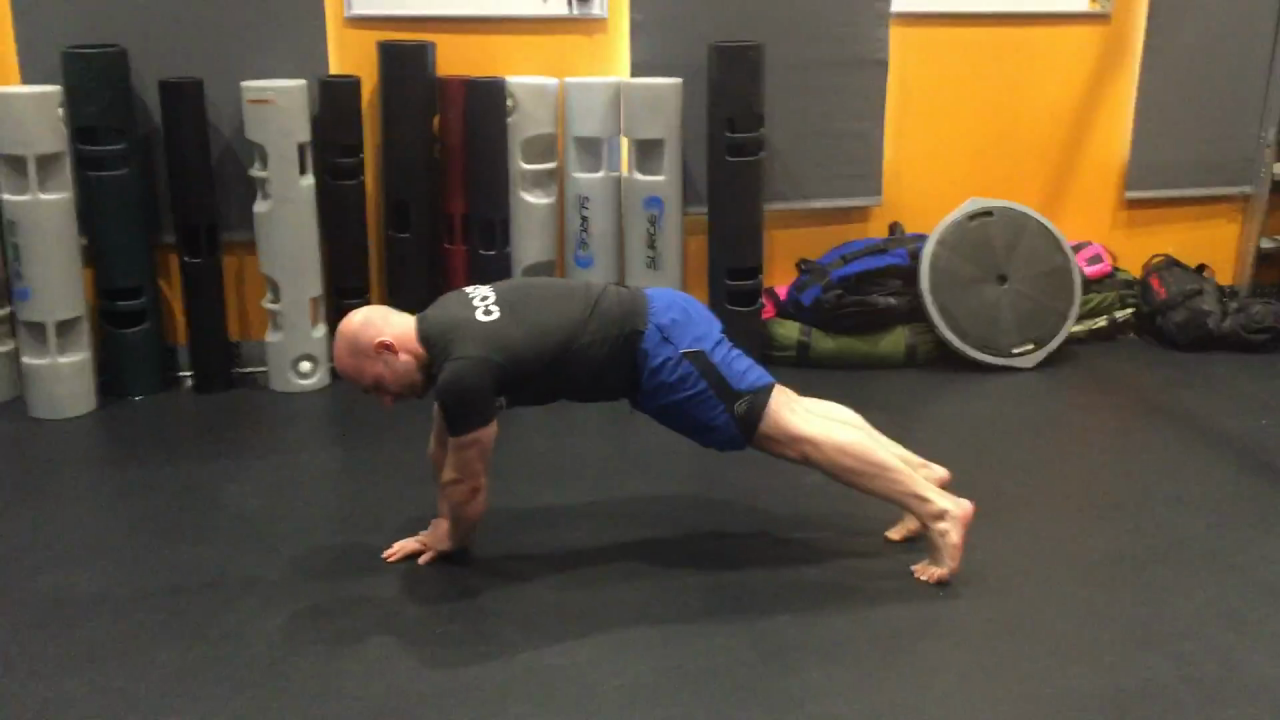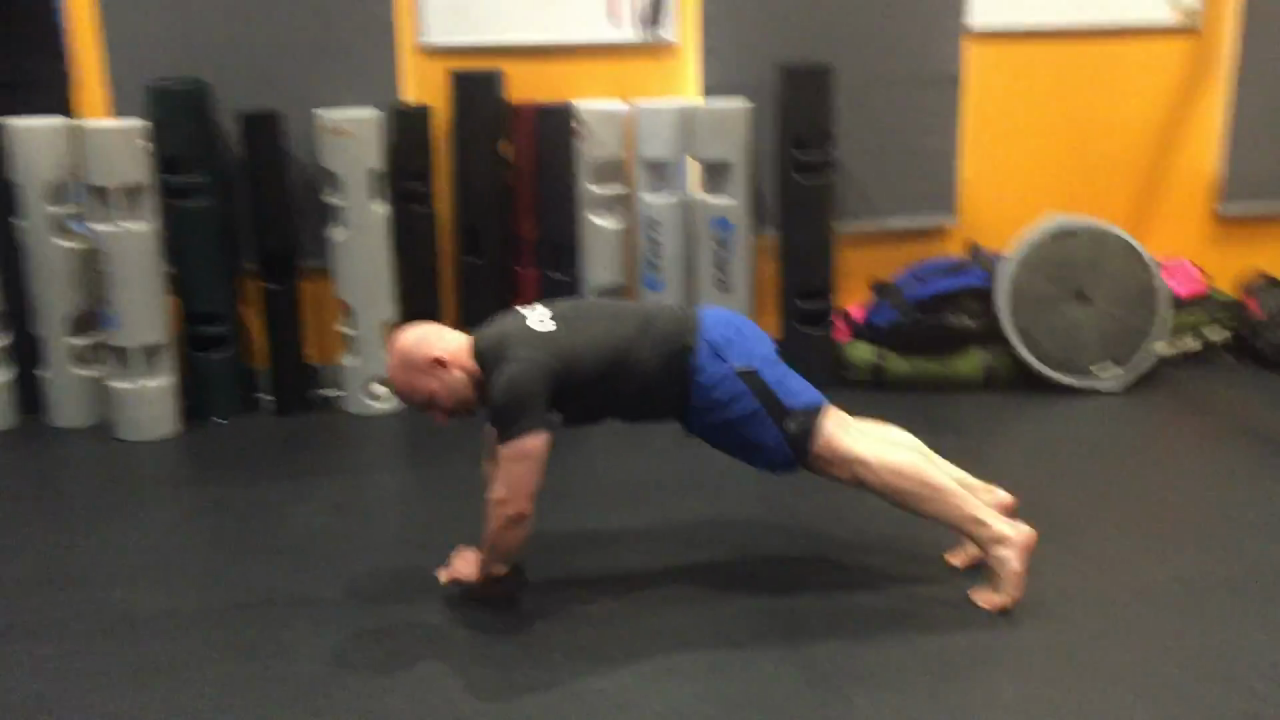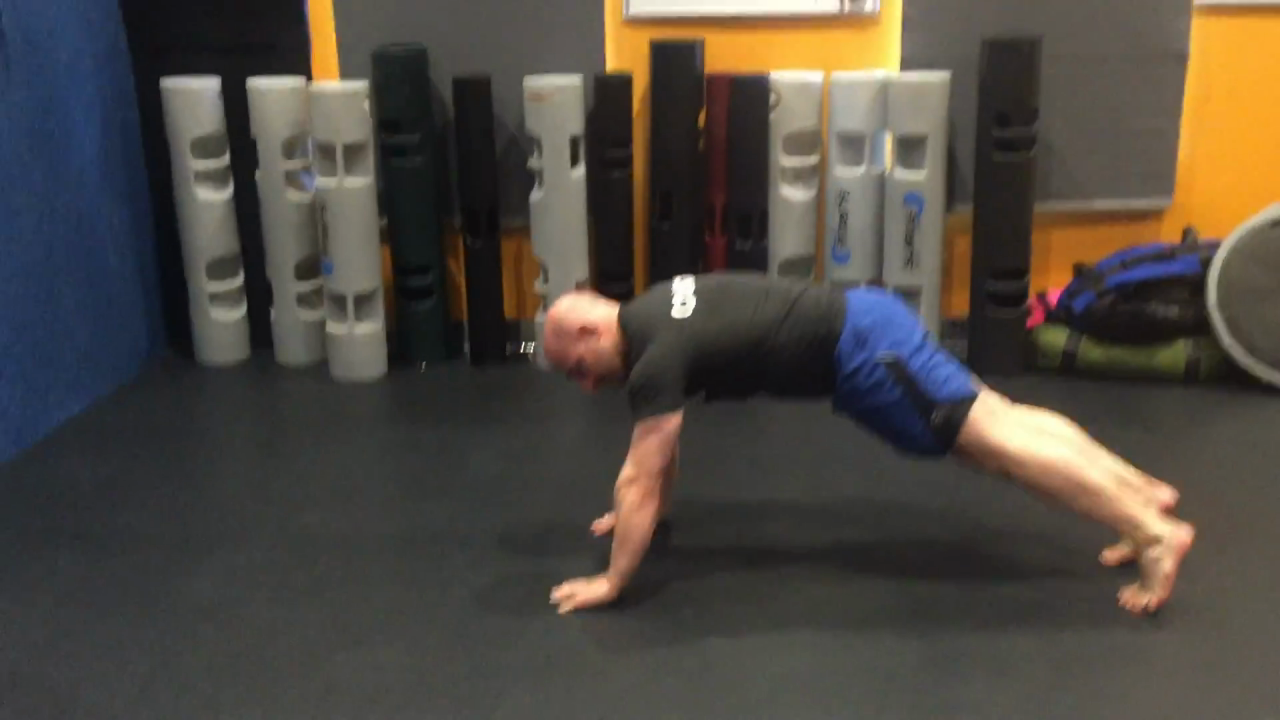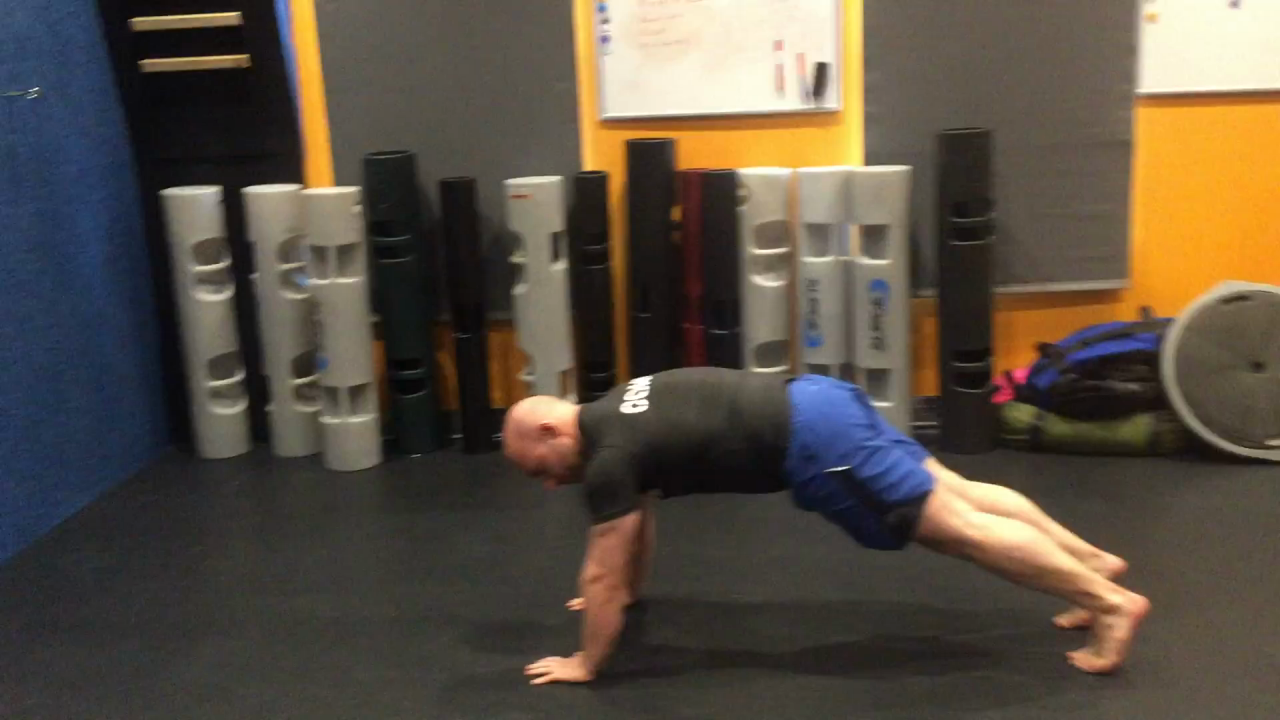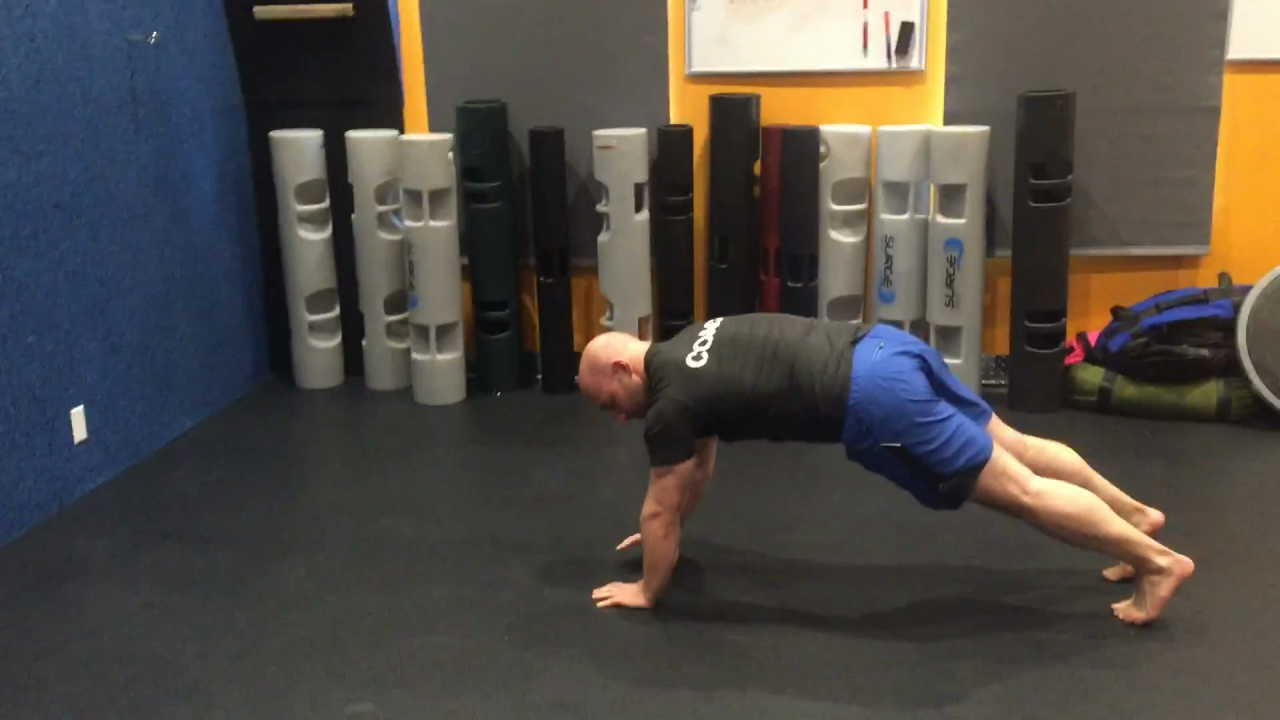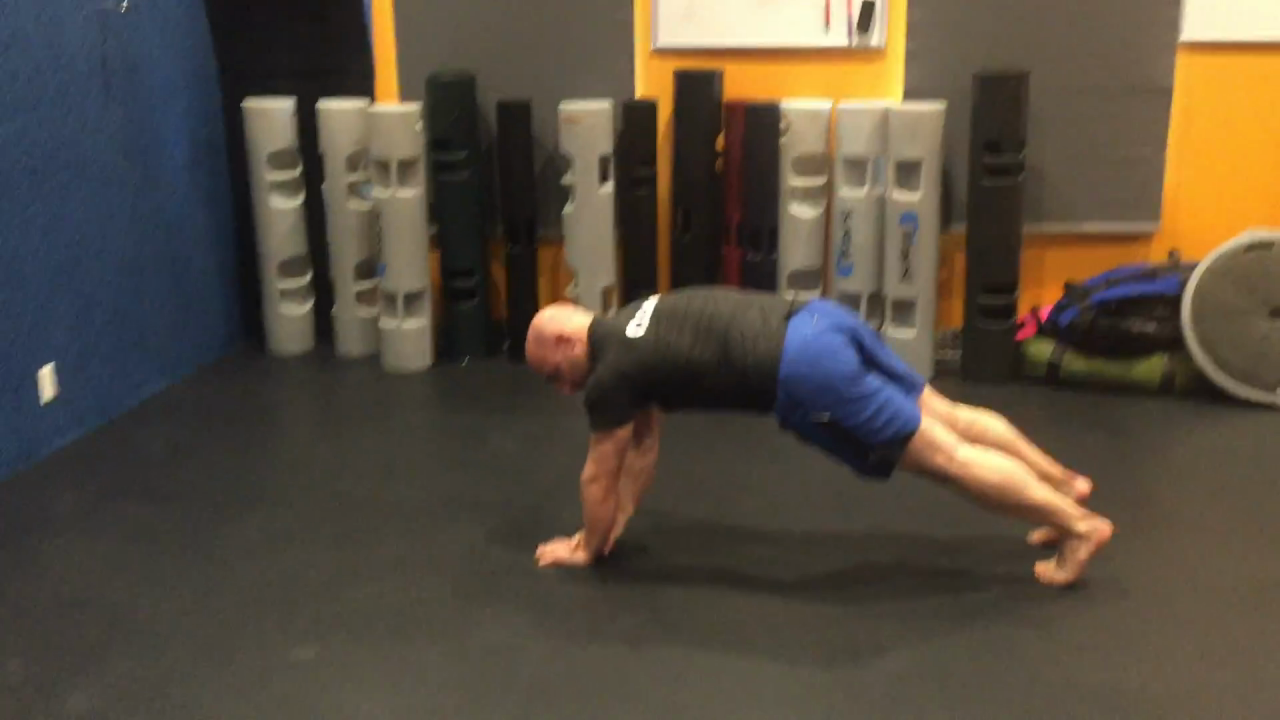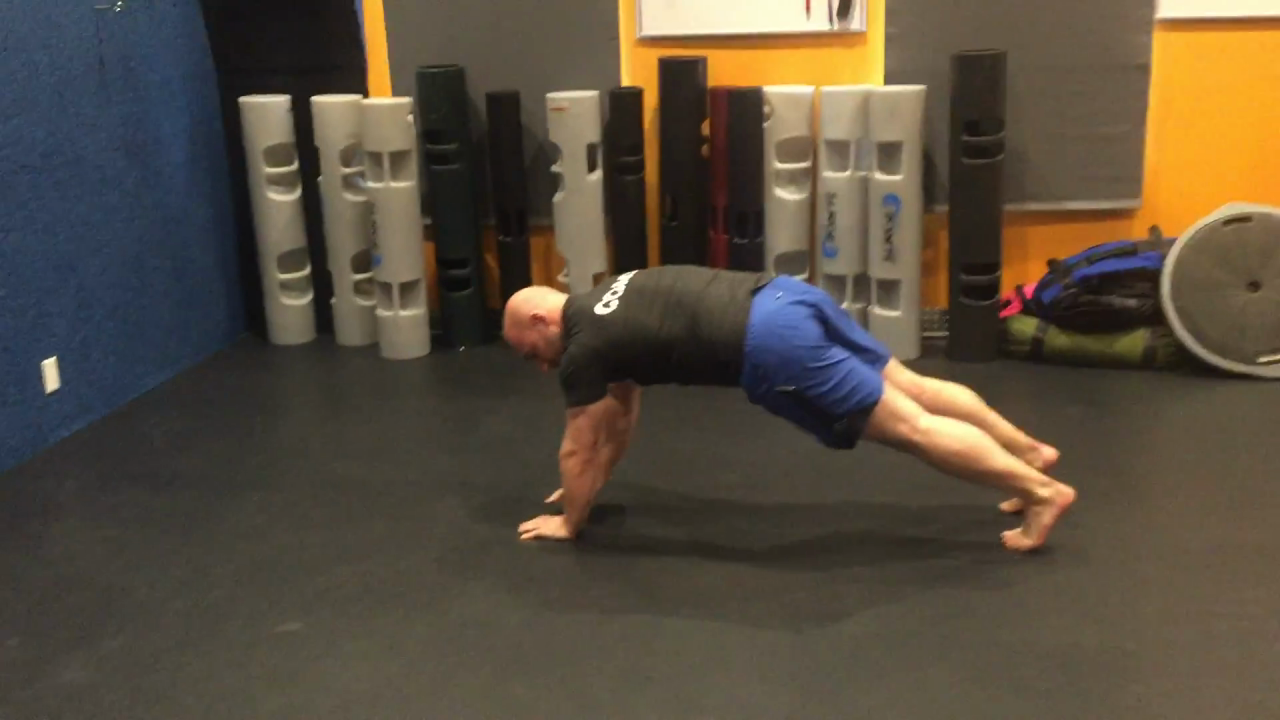
dt=0.4s
person 1, frame 1
left shoulder: (463, 366)
right shoulder: (438, 325)
left elbow: (467, 483)
right elbow: (445, 441)
left wrist: (450, 536)
right wrist: (444, 520)
left hip: (659, 348)
right hip: (653, 323)
left knee: (788, 429)
right knee: (786, 410)
left ankle: (938, 508)
right ankle: (923, 473)
person 1, frame 2
left shoulder: (515, 376)
right shoulder: (498, 349)
left elbow: (515, 502)
right elbow: (504, 476)
left wrist: (487, 561)
right wrist: (495, 546)
left hip: (712, 364)
right hip: (709, 350)
left knee: (841, 448)
right knee: (845, 433)
left ankle: (999, 535)
right ankle: (982, 498)
person 1, frame 3
left shoulder: (656, 353)
right shoulder: (649, 315)
left elbow: (639, 475)
right elbow: (662, 439)
left wrist: (611, 583)
right wrist: (645, 511)
left hip: (860, 347)
right hip: (860, 322)
left knee: (994, 439)
right knee: (997, 414)
left ankle: (1155, 537)
right ankle: (1145, 495)
person 1, frame 4
left shoulder: (608, 457)
right shoulder: (616, 416)
left elbow: (602, 573)
right elbow: (640, 515)
left wrist: (586, 664)
right wrist: (626, 590)
left hip: (812, 440)
right hip: (816, 398)
left knee: (956, 525)
right knee: (956, 492)
left ankle: (1111, 601)
right ankle: (1093, 560)
person 1, frame 5
left shoulder: (672, 401)
right shoulder: (688, 350)
left elbow: (660, 508)
right elbow: (700, 456)
left wrist: (647, 591)
right wrist: (668, 530)
left hip: (874, 400)
right hip: (884, 349)
left knee: (1016, 489)
right knee: (1012, 447)
left ankle: (1159, 562)
right ankle: (1138, 516)
person 1, frame 6
left shoulder: (610, 371)
right shoulder: (634, 332)
left elbow: (599, 473)
right elbow: (643, 443)
left wrist: (587, 548)
right wrist: (616, 524)
left hip: (806, 373)
right hip: (821, 323)
left knee: (945, 456)
right knee: (947, 419)
left ankle: (1079, 526)
right ankle: (1065, 484)
person 1, frame 7
left shoulder: (584, 348)
right shoulder: (607, 308)
left elbow: (576, 448)
right elbow: (623, 401)
left wrist: (569, 523)
right wrist: (595, 478)
left hip: (771, 346)
right hip: (784, 298)
left knee: (910, 427)
right knee: (912, 390)
left ankle: (1041, 493)
right ankle: (1031, 453)
